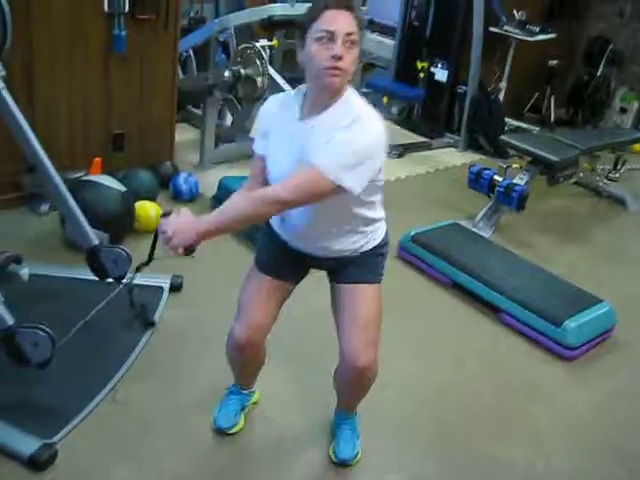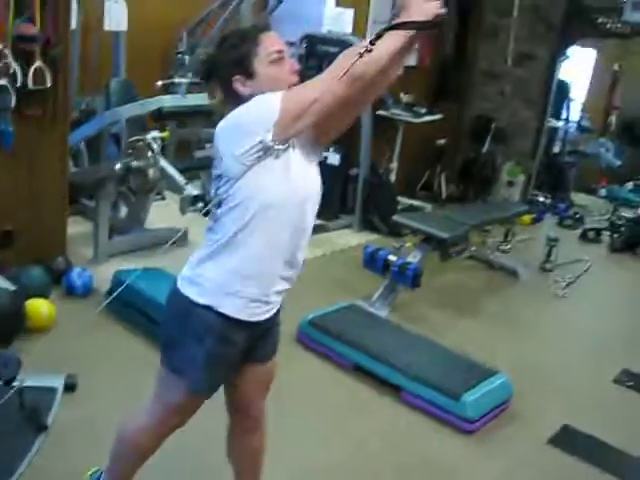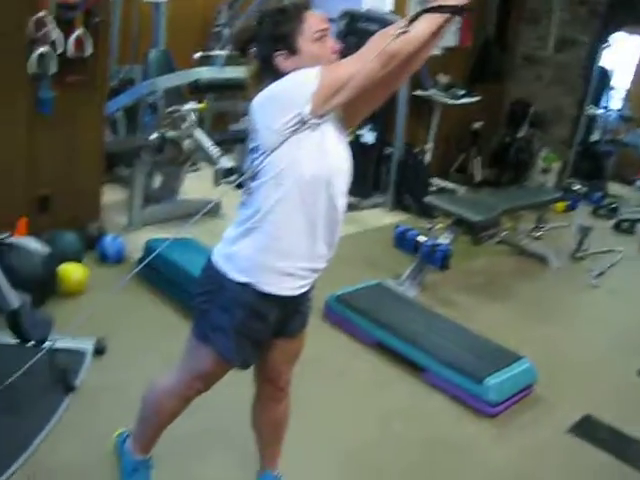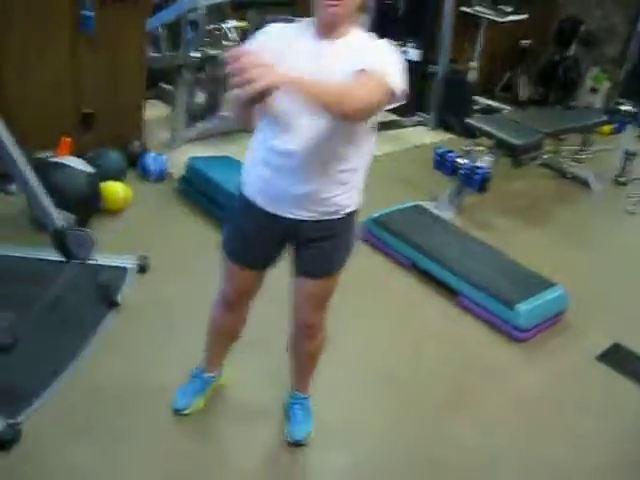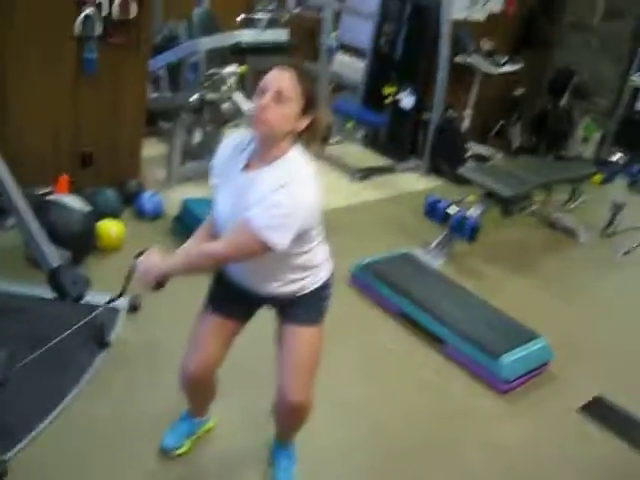
dt=0.7s
person 1, frame 1
left shoulder: (364, 129)
right shoulder: (276, 107)
left elbow: (283, 197)
right elbow: (256, 185)
left wrist: (201, 227)
right wrist: (202, 222)
left hip: (355, 248)
right hip: (288, 237)
left knee: (361, 362)
right knee: (245, 335)
left ankle: (345, 417)
right ankle: (242, 391)
person 1, frame 2
left shoulder: (300, 131)
right shoulder: (244, 123)
left elbow: (361, 90)
right elbow: (343, 78)
left hip: (260, 311)
right hip: (209, 308)
left knee: (249, 416)
right knee: (168, 415)
person 1, frame 3
left shoulder: (329, 110)
right shoulder: (281, 99)
left elbow: (391, 73)
right elbow: (382, 56)
left hip: (293, 286)
right hip: (245, 281)
left knee: (276, 386)
right knee: (192, 381)
person 1, frame 4
left shoulder: (380, 54)
right shoulder: (277, 37)
left elbow: (355, 104)
right elbow: (245, 107)
left wrist: (282, 78)
right wrist: (248, 87)
left hip: (329, 216)
right hip: (262, 201)
left knee: (309, 319)
right knee: (233, 298)
left ankle: (300, 397)
right ankle: (208, 372)
person 1, frame 5
left shoulder: (295, 189)
right shoulder: (233, 147)
left elbow: (223, 252)
right elbow: (217, 223)
left wrist: (163, 265)
right wrist: (170, 260)
left hip: (300, 289)
right hip: (241, 277)
left knee: (294, 400)
right knee: (195, 371)
left ankle: (283, 444)
right ankle: (198, 417)
